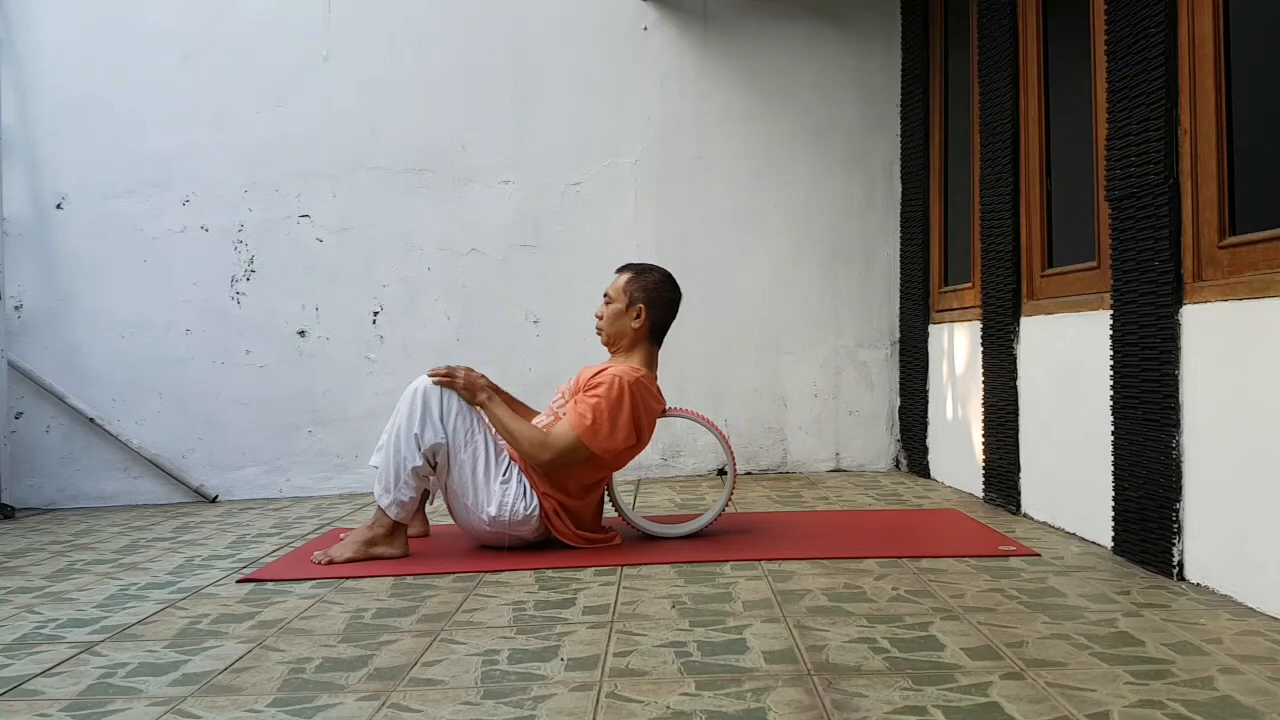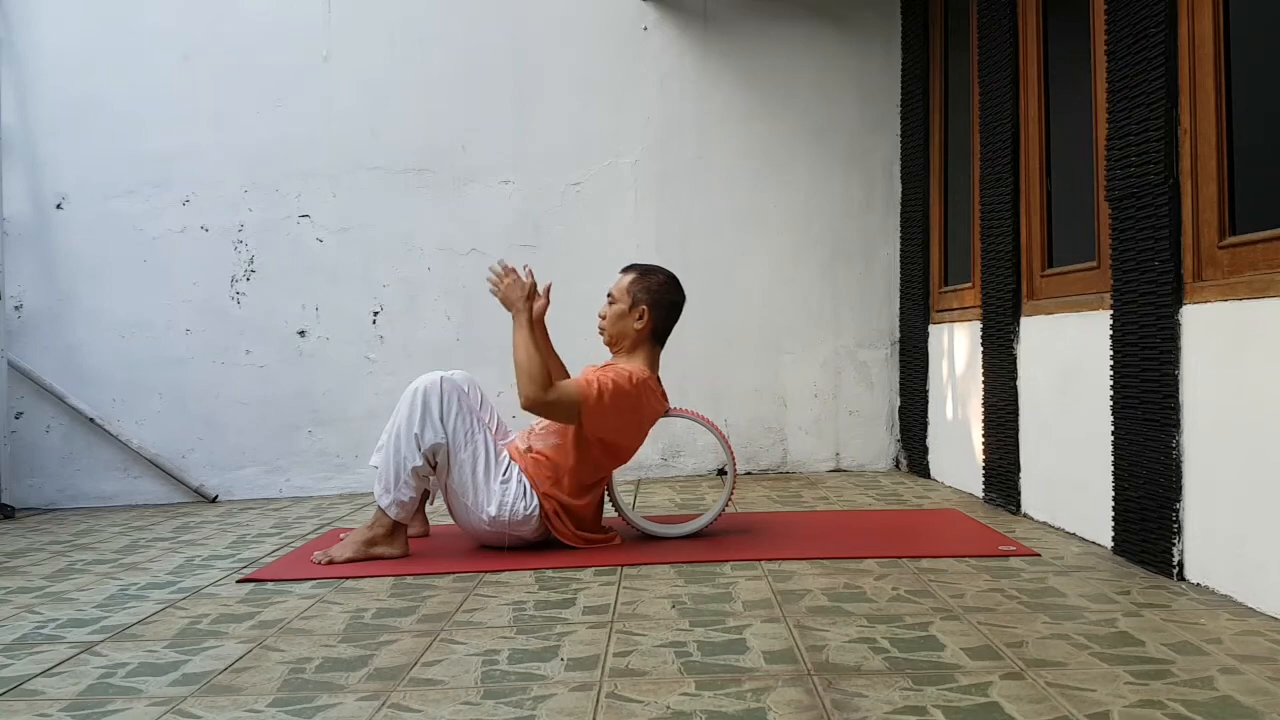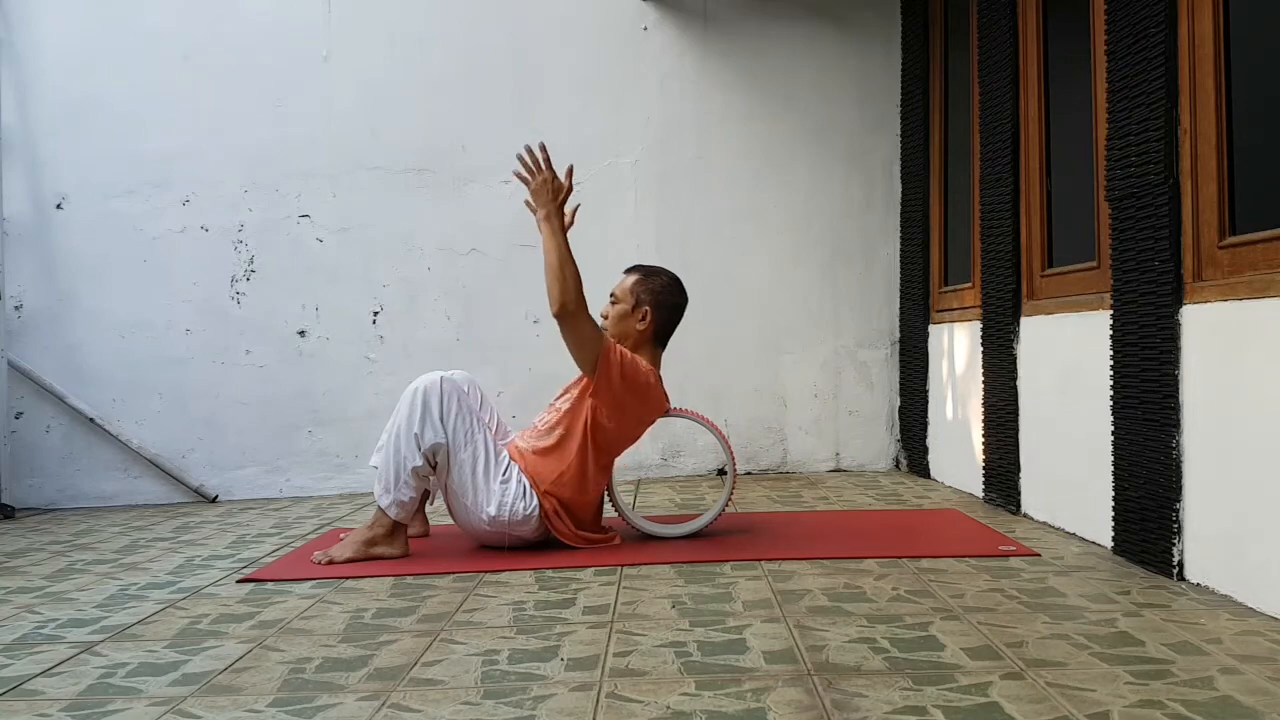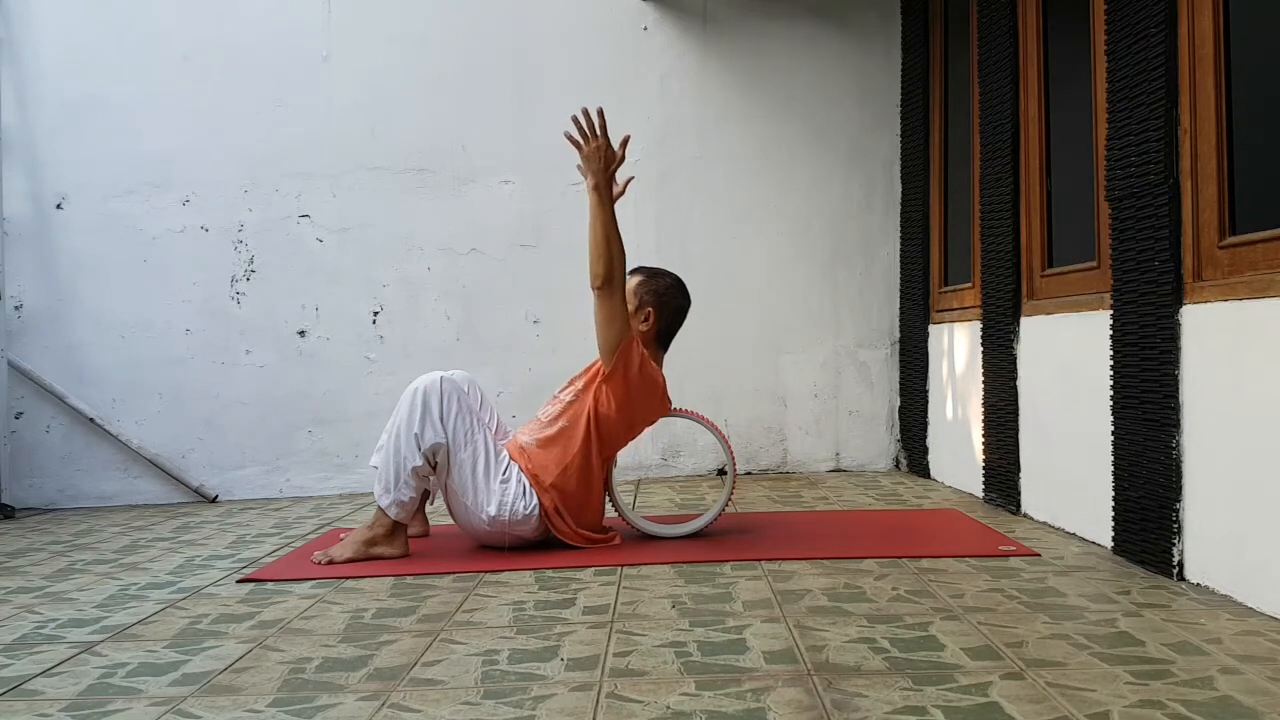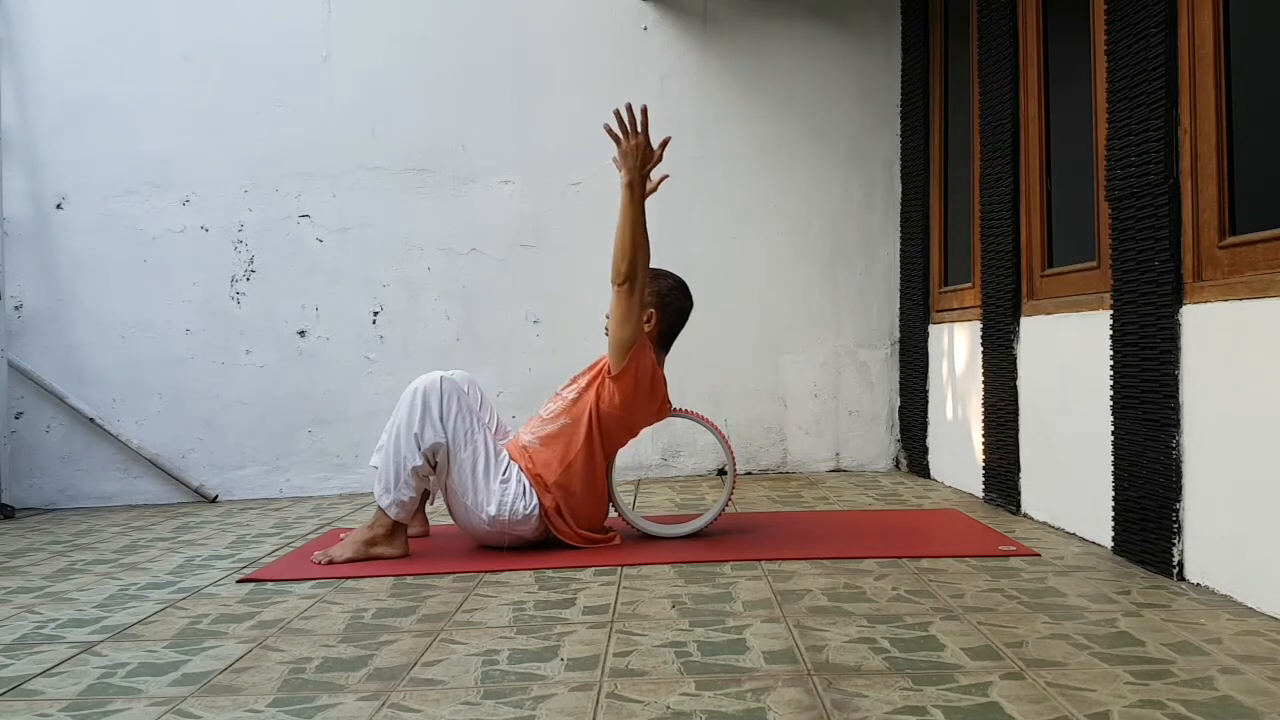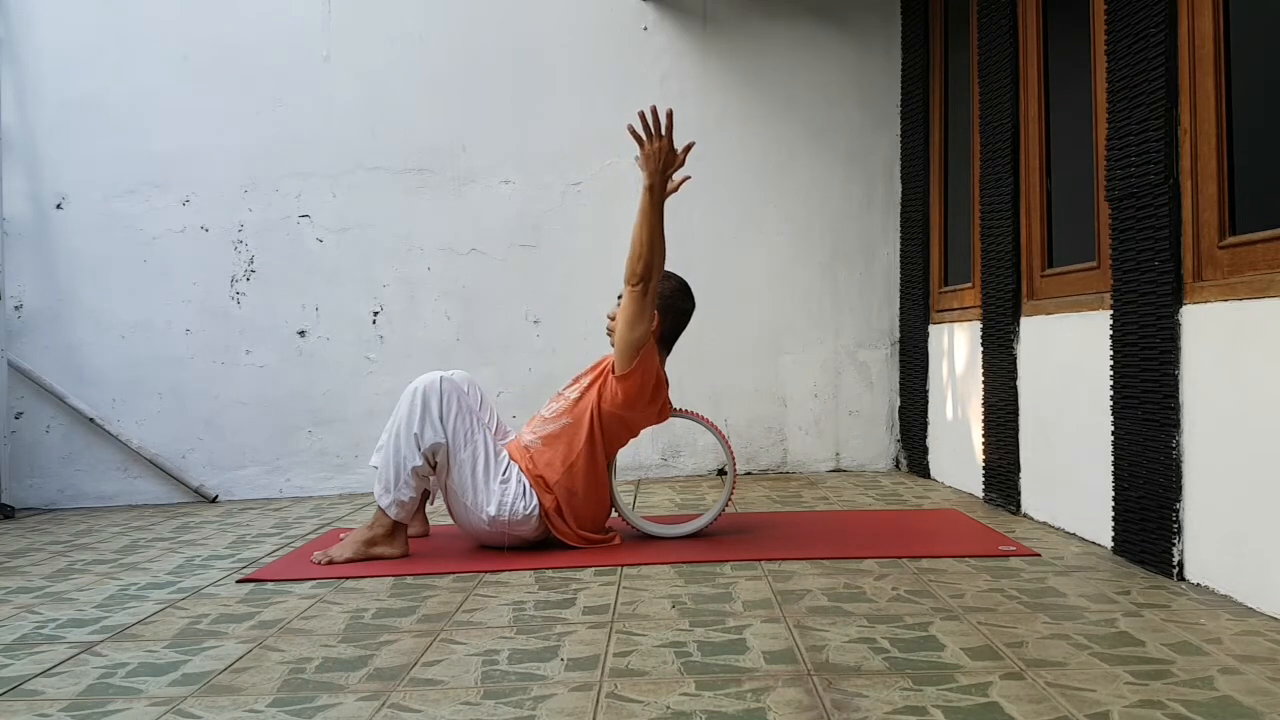
dt=0.5s
person 1, frame 1
left shoulder: (621, 385)
right shoulder: (625, 380)
left elbow: (545, 454)
left wrist: (485, 397)
right wrist: (487, 391)
left hip: (518, 508)
right hip: (519, 485)
left knee: (430, 393)
right knee: (450, 390)
left ankle: (385, 531)
right ankle: (412, 512)
person 1, frame 2
left shoulder: (627, 384)
right shoulder: (632, 380)
left elbow: (535, 396)
right elbow: (564, 391)
left wrist: (519, 319)
right wrist: (536, 325)
left hip: (518, 507)
right hip: (520, 481)
left knee: (432, 392)
right knee: (457, 387)
left ankle: (386, 530)
right ankle: (411, 511)
person 1, frame 3
left shoulder: (632, 379)
right shoulder: (632, 378)
left elbow: (566, 308)
right elbow: (574, 314)
left wrist: (551, 217)
right wrist: (552, 231)
left hip: (516, 508)
right hip: (520, 485)
left knee: (434, 393)
right knee: (456, 388)
left ankle: (386, 531)
right ankle: (410, 512)
person 1, frame 4
left shoulder: (636, 376)
right shoulder: (634, 378)
left elbow: (603, 284)
right elbow: (609, 288)
left wrist: (600, 189)
right wrist: (601, 199)
left hip: (514, 507)
right hip: (520, 484)
left knee: (434, 392)
right knee: (456, 386)
left ankle: (386, 530)
right ankle: (410, 510)
person 1, frame 5
left shoulder: (638, 375)
right shoulder: (635, 379)
left elbow: (626, 280)
right elbow: (633, 284)
left wrist: (632, 186)
right wrist: (636, 192)
left hip: (513, 506)
right hip: (518, 481)
left knee: (436, 391)
right knee: (455, 387)
left ankle: (387, 529)
right ankle: (411, 510)
person 1, frame 6
left shoulder: (640, 375)
right shoulder: (636, 378)
left elbow: (641, 282)
right elbow: (647, 285)
left wrist: (652, 188)
right wrist: (656, 195)
left hip: (514, 506)
right hip: (518, 481)
left knee: (434, 391)
right knee: (455, 385)
left ankle: (386, 529)
right ankle: (411, 510)
